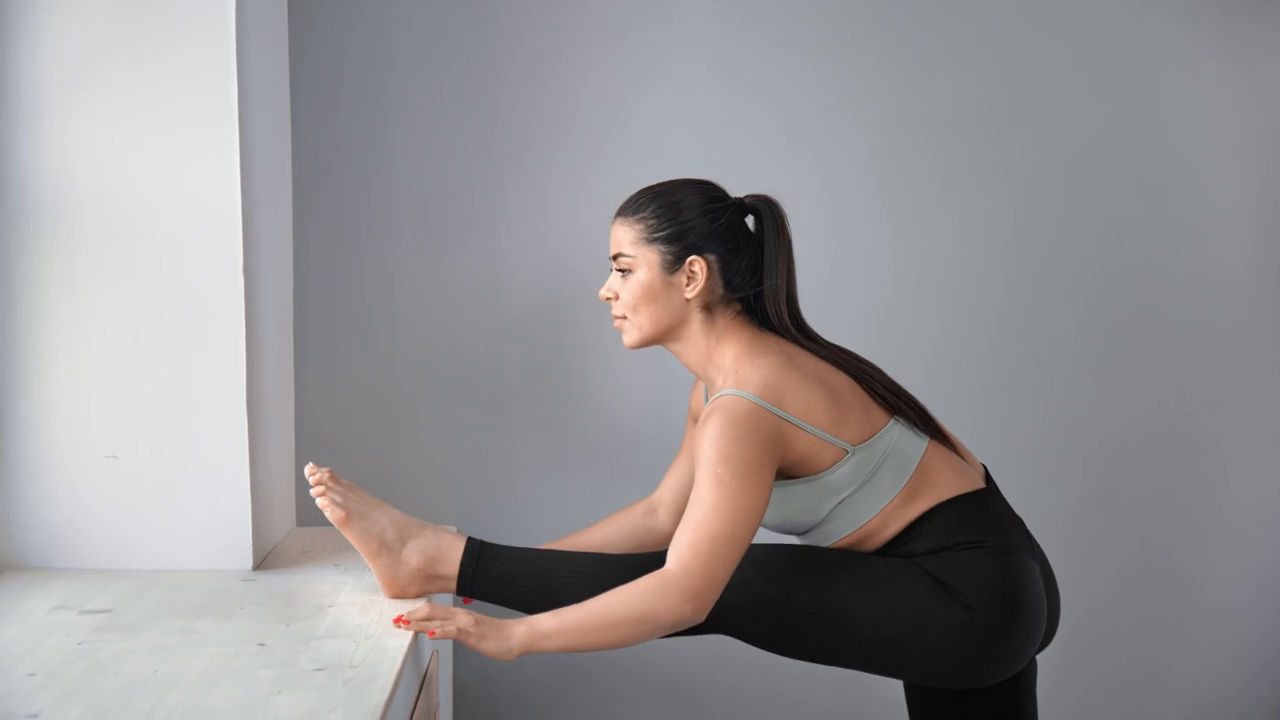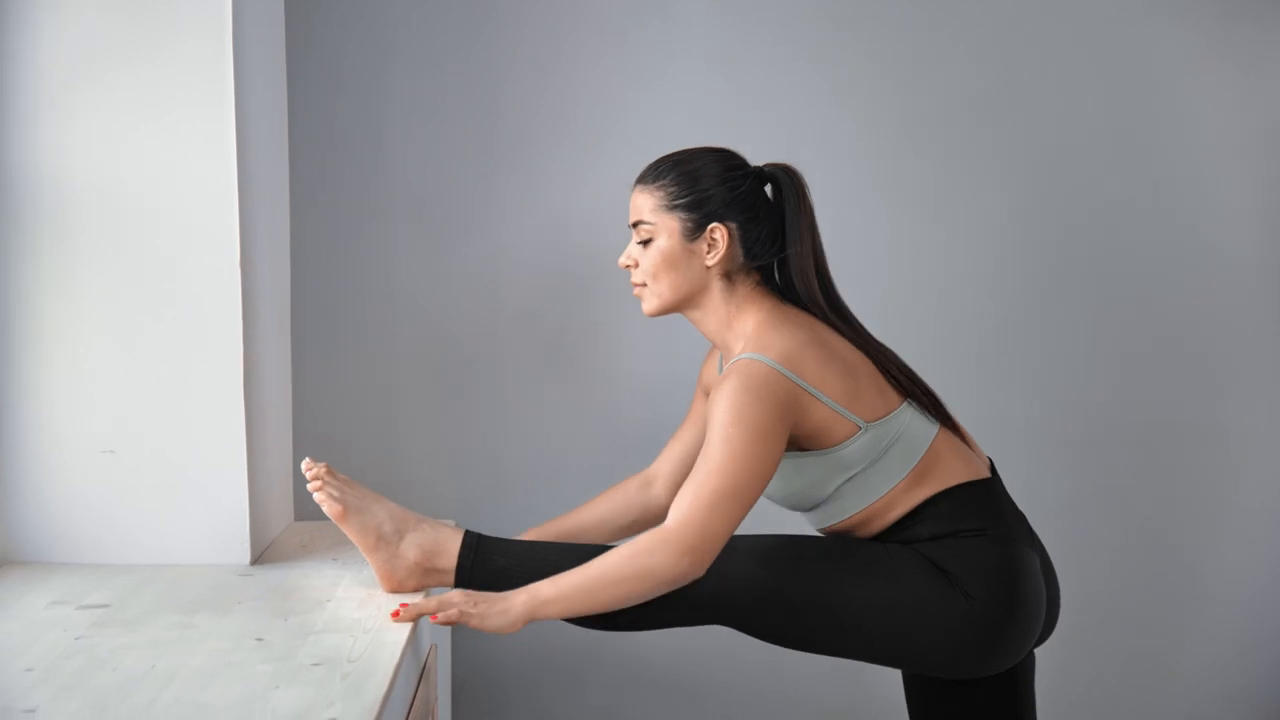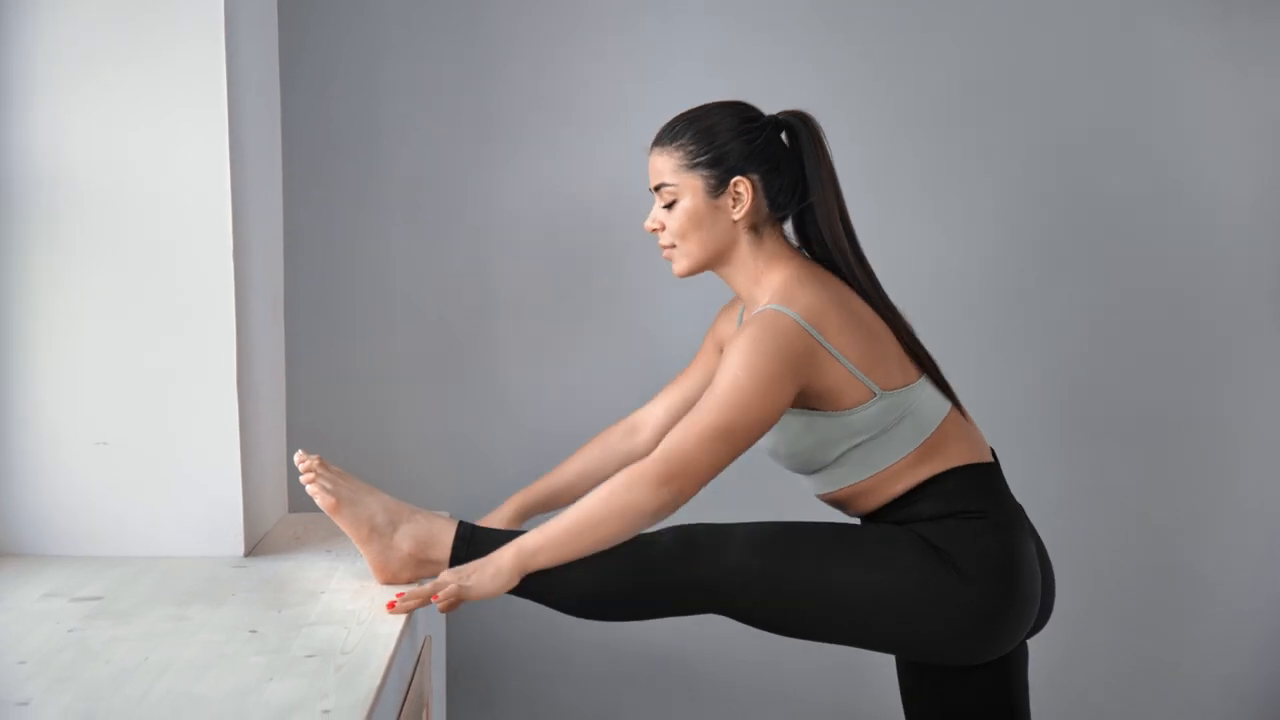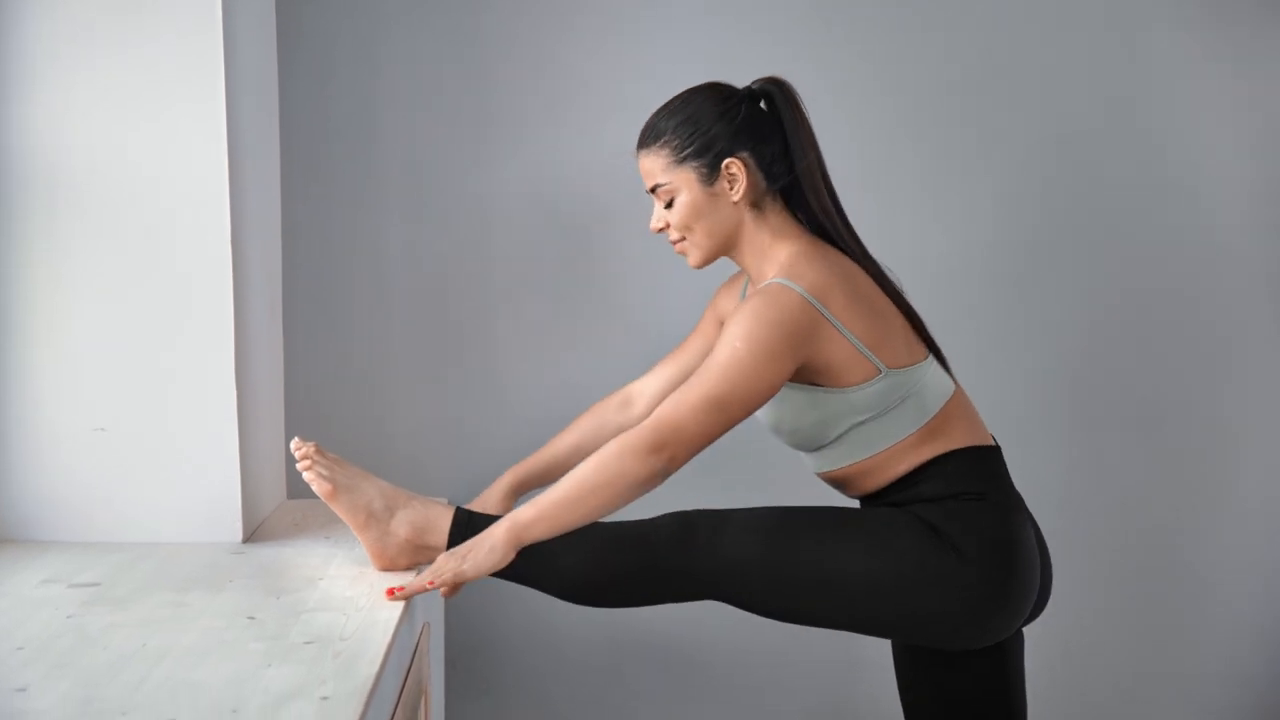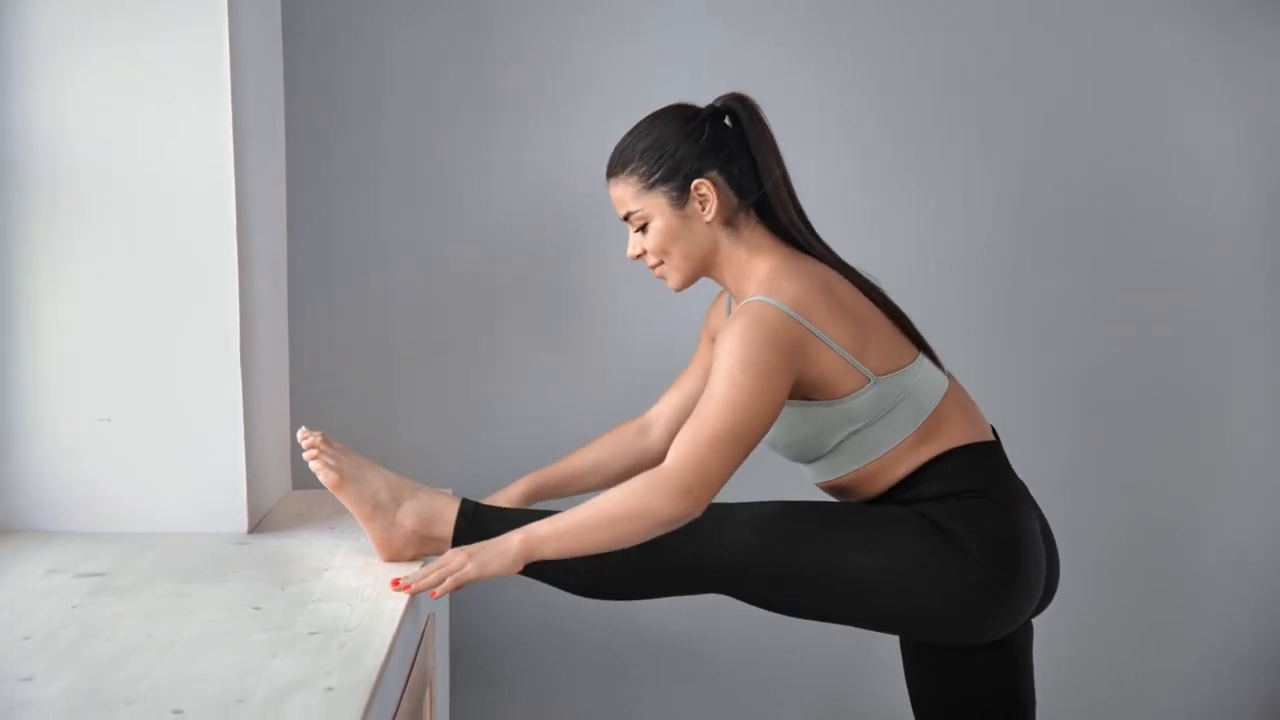
dt=0.3s
person 1, frame 1
left shoulder: (745, 403)
right shoulder: (731, 372)
left elbow: (684, 599)
right elbow: (662, 517)
left wrist: (516, 634)
right wrist: (518, 569)
left hip: (967, 597)
right hip: (982, 590)
person 1, frame 2
left shoulder: (761, 370)
right shoulder: (742, 348)
left elbow: (680, 551)
right elbow: (658, 490)
left wrist: (514, 603)
right wrist: (519, 552)
left hip: (967, 585)
right hip: (981, 580)
left knee: (721, 580)
left ankle: (437, 555)
person 1, frame 3
left shoulder: (783, 327)
right shoulder: (757, 309)
left elbow: (663, 482)
right elbow: (642, 432)
left wrist: (510, 562)
right wrist: (515, 511)
left hip: (962, 566)
right hip: (968, 566)
left knee: (703, 567)
left ankle: (429, 545)
person 1, frame 4
left shoulder: (788, 300)
right shoulder: (757, 286)
left elbow: (655, 449)
right elbow: (638, 403)
left wrist: (506, 536)
right wrist: (508, 485)
left hip: (959, 549)
right hip: (964, 551)
left knee: (699, 551)
left ankle: (425, 531)
person 1, frame 5
left shoulder: (770, 318)
right shoulder: (747, 299)
left elbow: (678, 494)
right elbow: (654, 435)
left wrist: (514, 545)
right wrist: (521, 493)
left hip: (965, 546)
right hip: (977, 548)
left knee: (708, 549)
